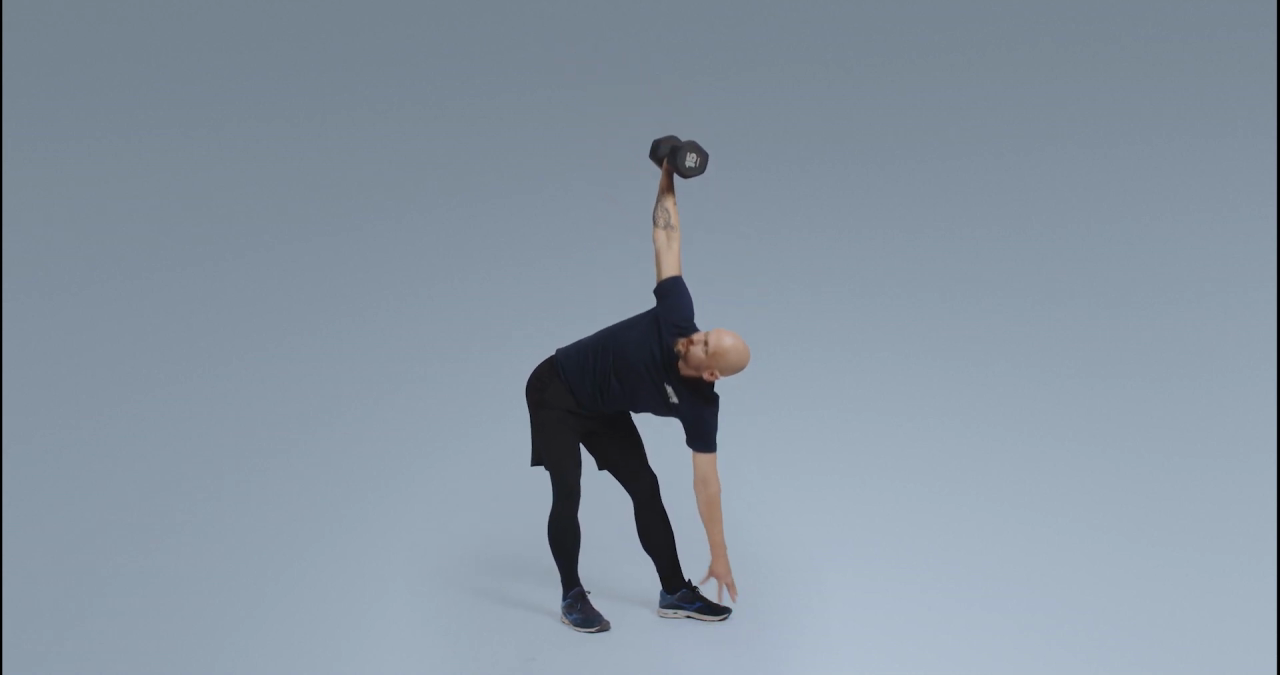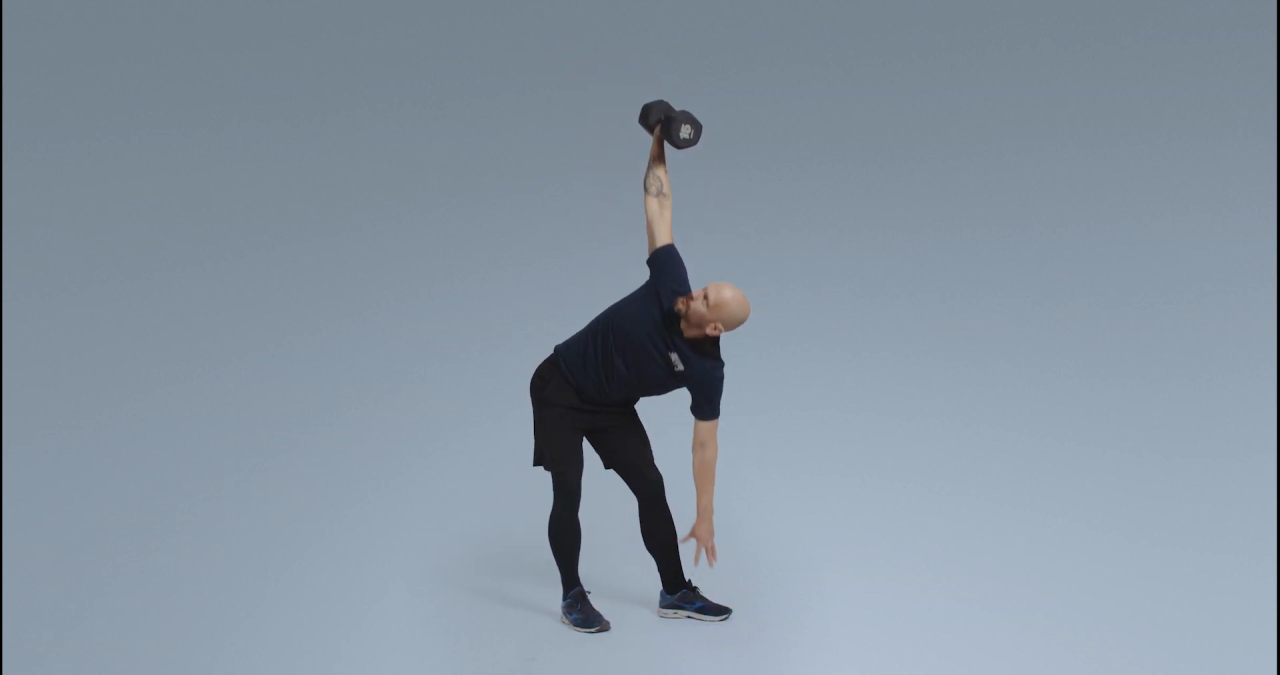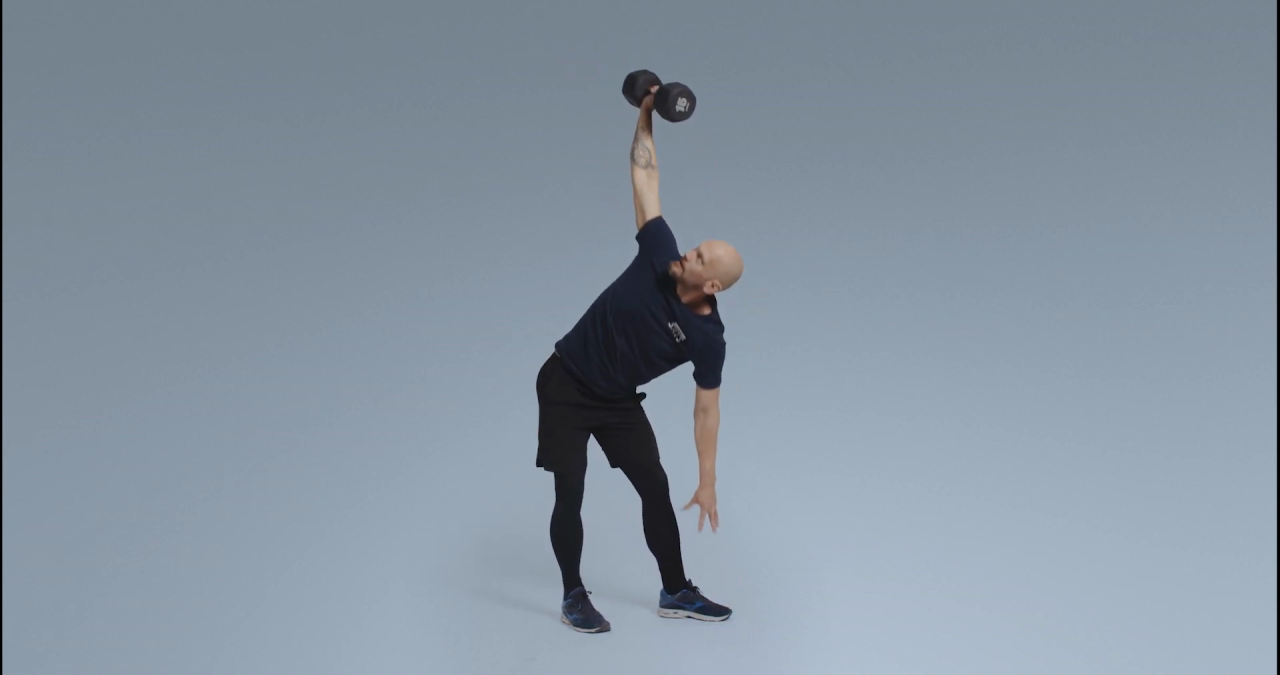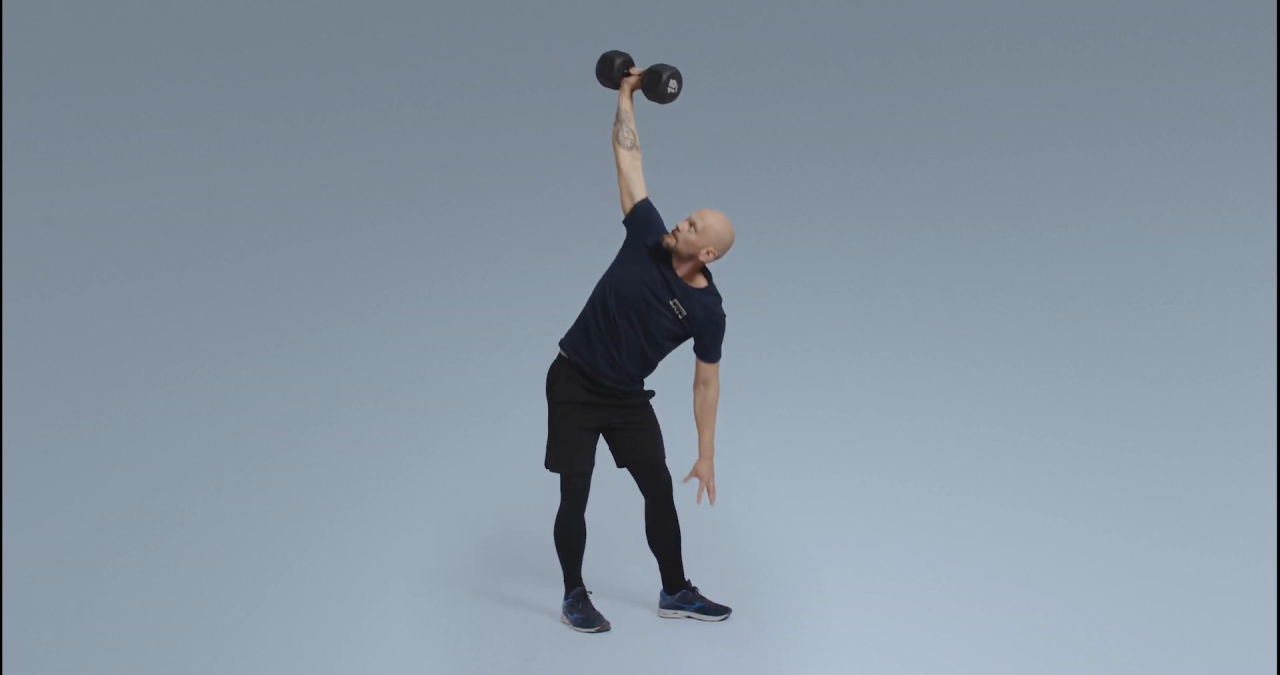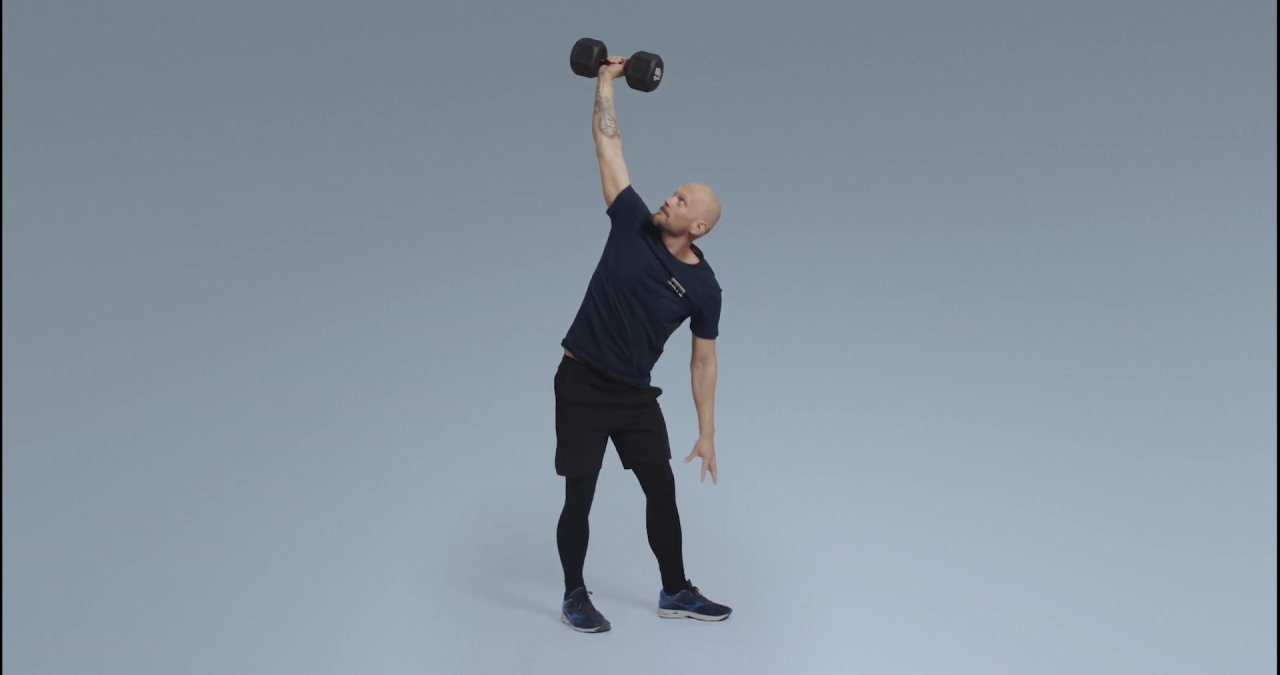
dt=0.2s
person 1, frame 1
left shoulder: (699, 405)
right shoulder: (676, 318)
left elbow: (707, 480)
right elbow: (667, 239)
left wrist: (719, 553)
right wrist: (667, 179)
left hip: (604, 410)
right hip: (555, 388)
left knee: (646, 488)
right knee: (567, 492)
left ankle: (675, 592)
right ankle: (572, 596)
person 1, frame 2
left shoulder: (705, 370)
right shoulder: (669, 284)
left elbow: (704, 444)
right elbow: (657, 207)
left wrist: (705, 517)
right wrist: (658, 147)
left hip: (610, 404)
right hip: (559, 386)
left knee: (650, 487)
right knee: (568, 492)
left ankle: (675, 591)
right ankle: (572, 597)
person 1, frame 3
left shoulder: (707, 337)
right shoulder: (659, 255)
left elbow: (706, 411)
right elbow: (644, 178)
left wrist: (707, 482)
right wrist: (645, 117)
left hip: (618, 400)
right hip: (564, 384)
left knee: (655, 487)
right knee: (570, 493)
left ankle: (676, 592)
right ankle: (573, 596)
person 1, frame 4
left shoulder: (706, 310)
right shoulder: (646, 238)
left elbow: (706, 383)
right elbow: (627, 159)
left wrist: (706, 454)
right wrist: (626, 95)
left hip: (627, 396)
right hip: (574, 383)
left knee: (659, 488)
right knee: (575, 495)
left ankle: (676, 592)
right ankle: (574, 597)
person 1, frame 5
left shoulder: (702, 287)
right shoulder: (633, 225)
left elbow: (704, 360)
right elbow: (608, 146)
left wrist: (707, 432)
right wrist: (605, 82)
left hip: (635, 392)
right hip: (581, 383)
left knee: (662, 489)
right knee: (580, 495)
left ankle: (675, 592)
right ankle: (574, 596)
